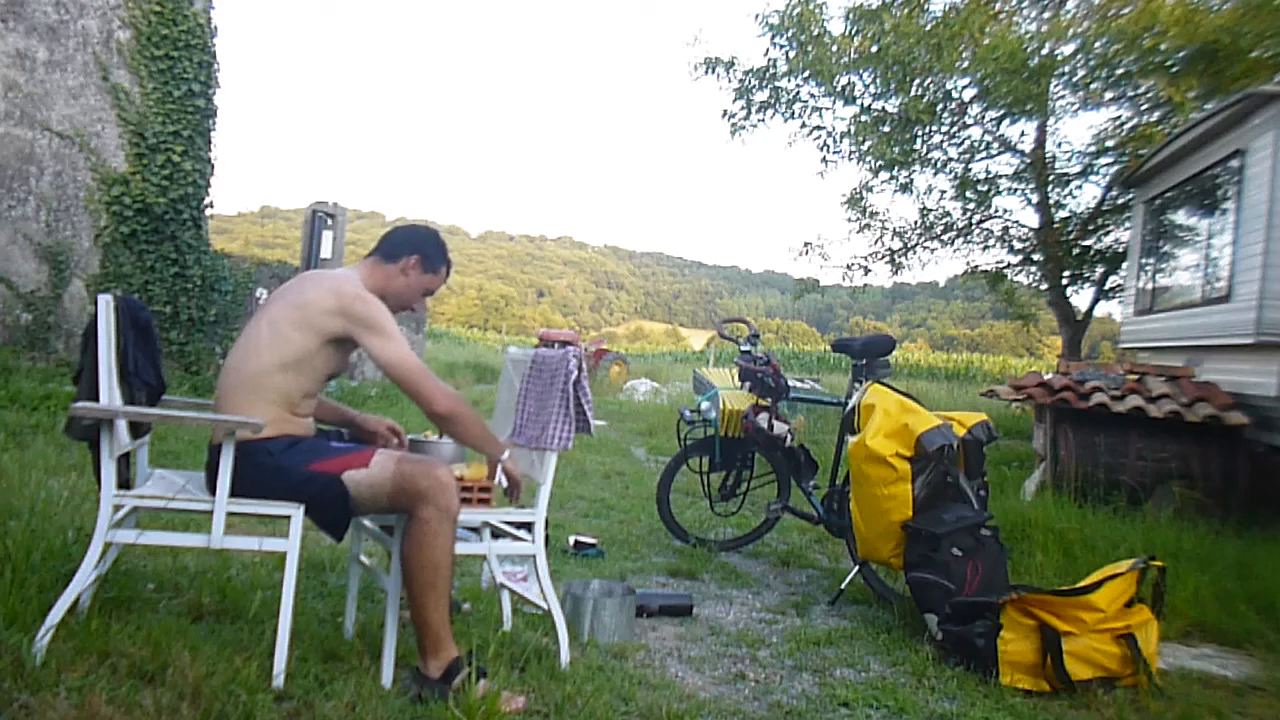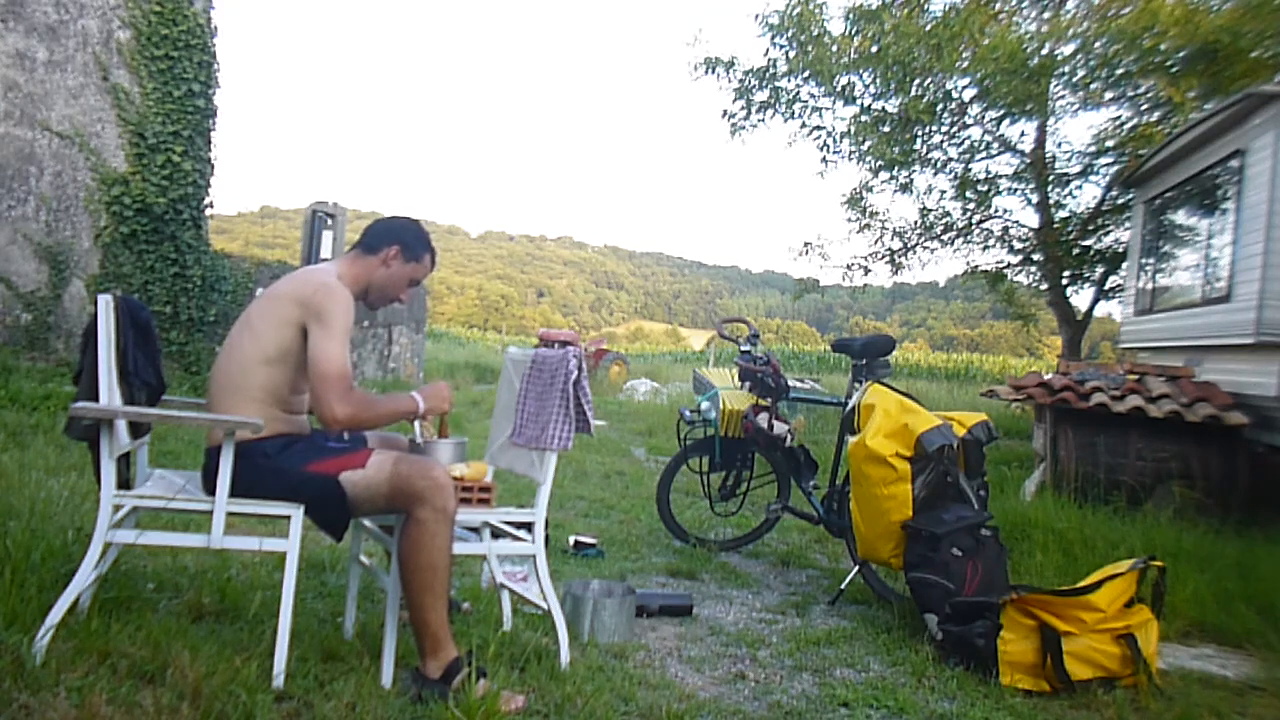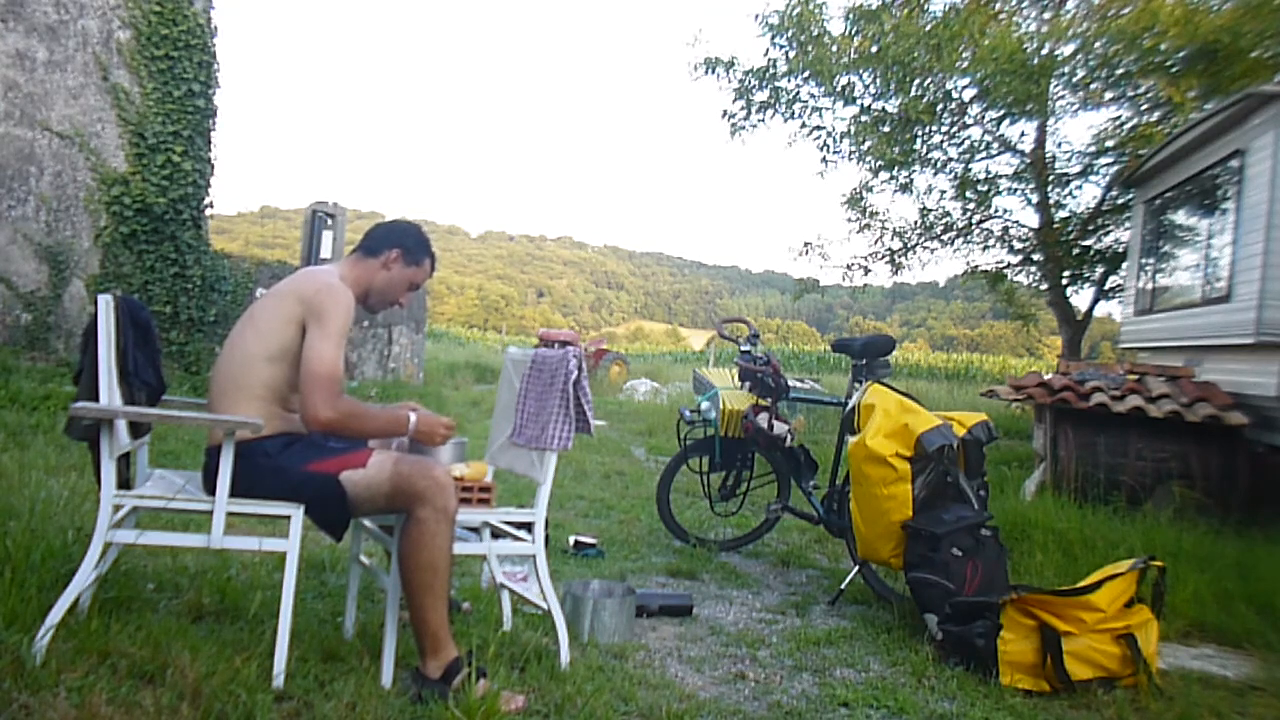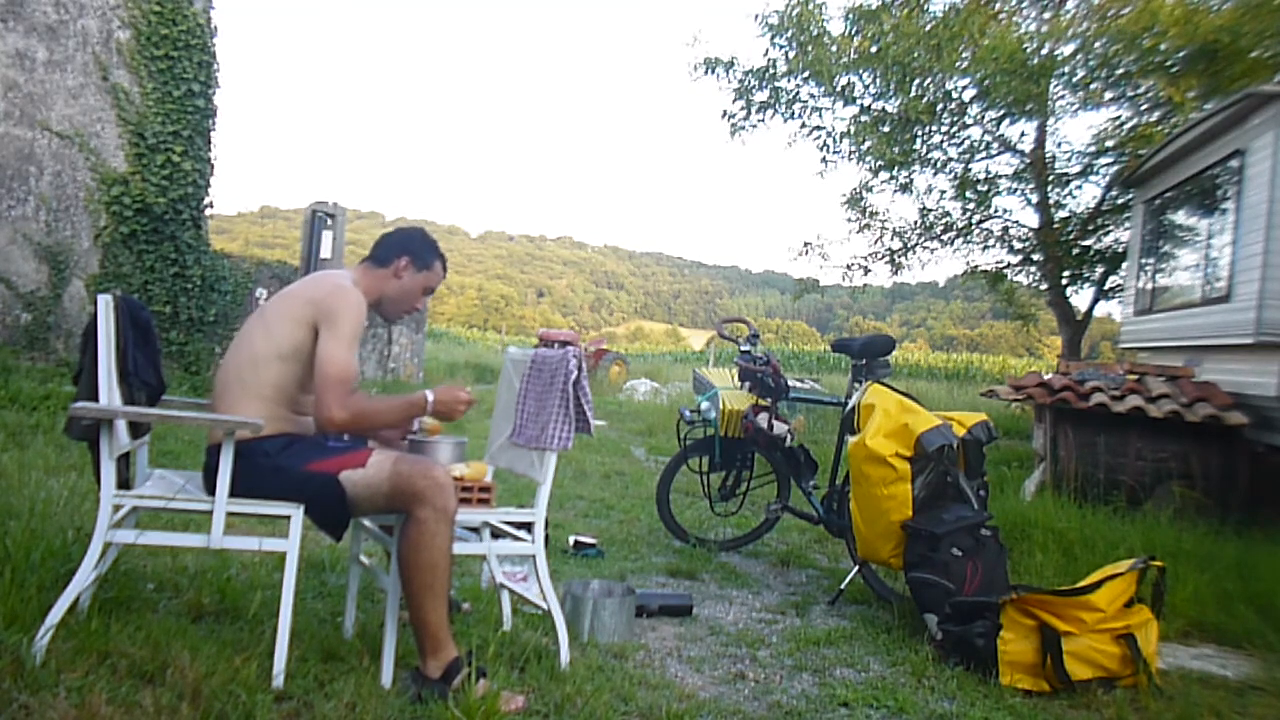
dt=1s
person 1, frame 1
left shoulder: (320, 286)
right shoulder: (356, 302)
right elbow: (439, 402)
left wrist: (354, 420)
right wrist: (499, 453)
left hip: (259, 447)
right hip: (262, 457)
left knee: (405, 457)
right knee: (433, 484)
left ankle: (426, 595)
right ankle: (439, 669)
person 1, frame 2
left shoulder: (314, 284)
right shoulder: (329, 293)
right elbow: (339, 411)
left wrist: (401, 405)
right wrist: (418, 400)
left hip: (263, 447)
right hip: (257, 458)
left knee: (401, 452)
right knee: (430, 485)
left ankle: (426, 595)
right ankle: (439, 669)
person 1, frame 3
left shoulder: (314, 284)
right shoulder: (333, 292)
right elbow: (322, 412)
left wrist: (389, 415)
right wrist: (409, 424)
left hip: (254, 450)
right hip: (259, 456)
left knee: (388, 448)
right knee: (431, 484)
left ankle: (426, 595)
right ankle: (439, 670)
person 1, frame 4
left shoulder: (329, 290)
right shoulder: (345, 297)
right elbow: (336, 412)
left wrist: (378, 427)
right wrist: (427, 401)
left hip: (257, 449)
right hip: (259, 455)
left knee: (404, 464)
right knee: (430, 485)
left ankle: (426, 596)
right ankle: (440, 671)
